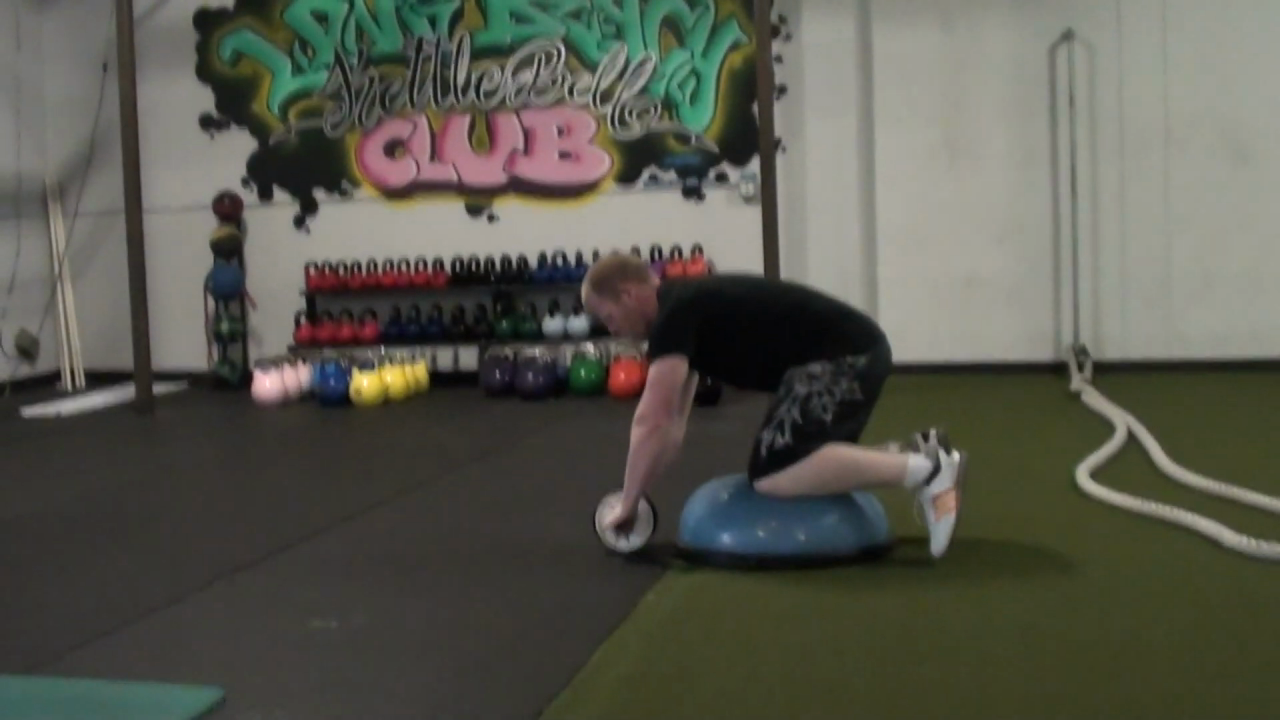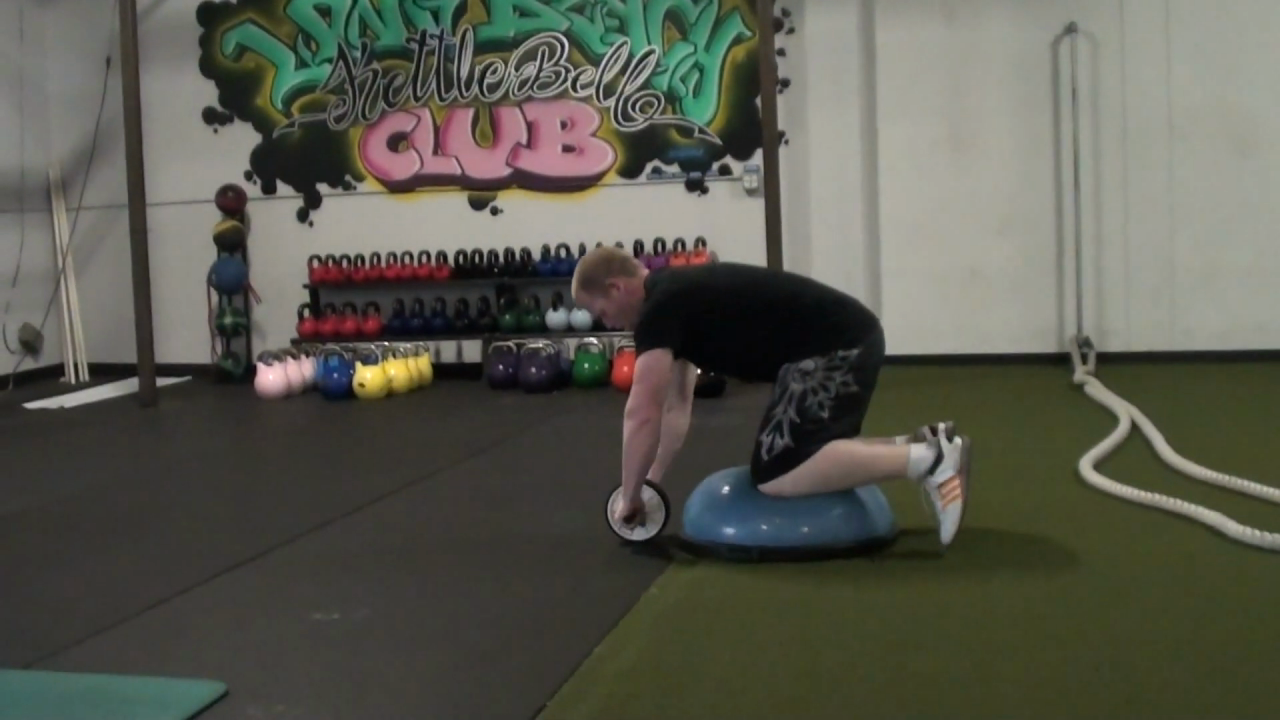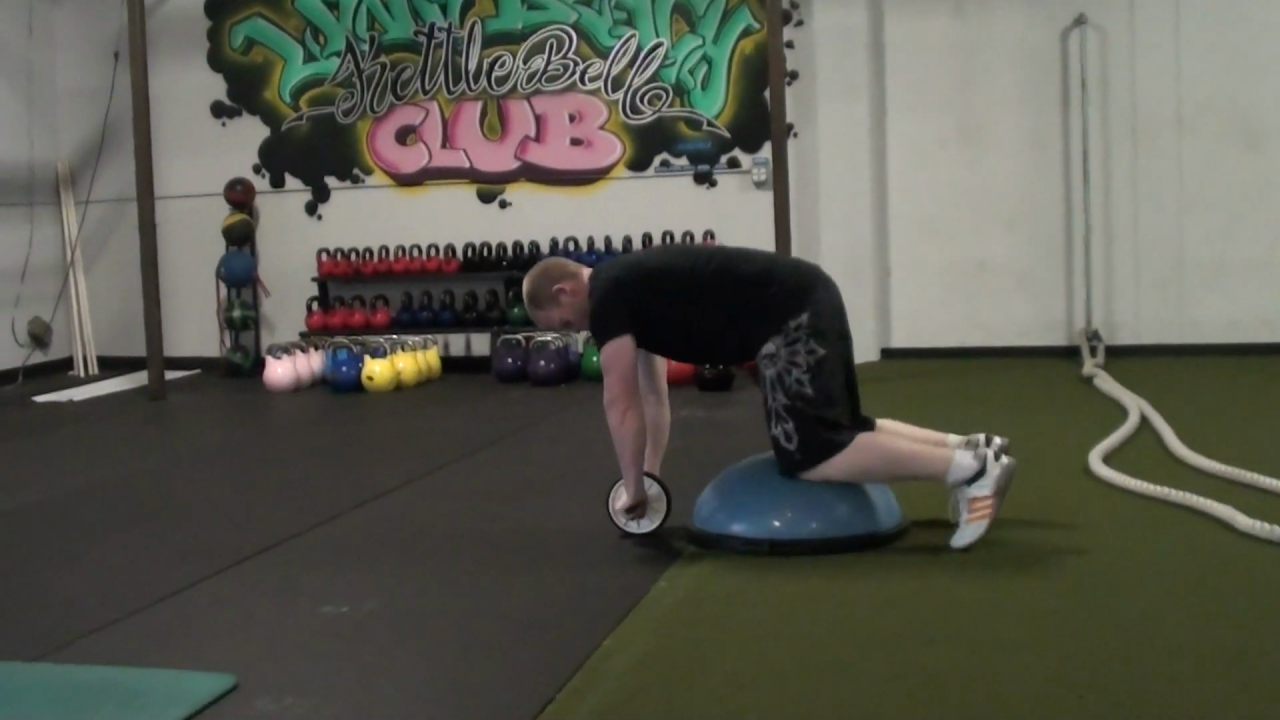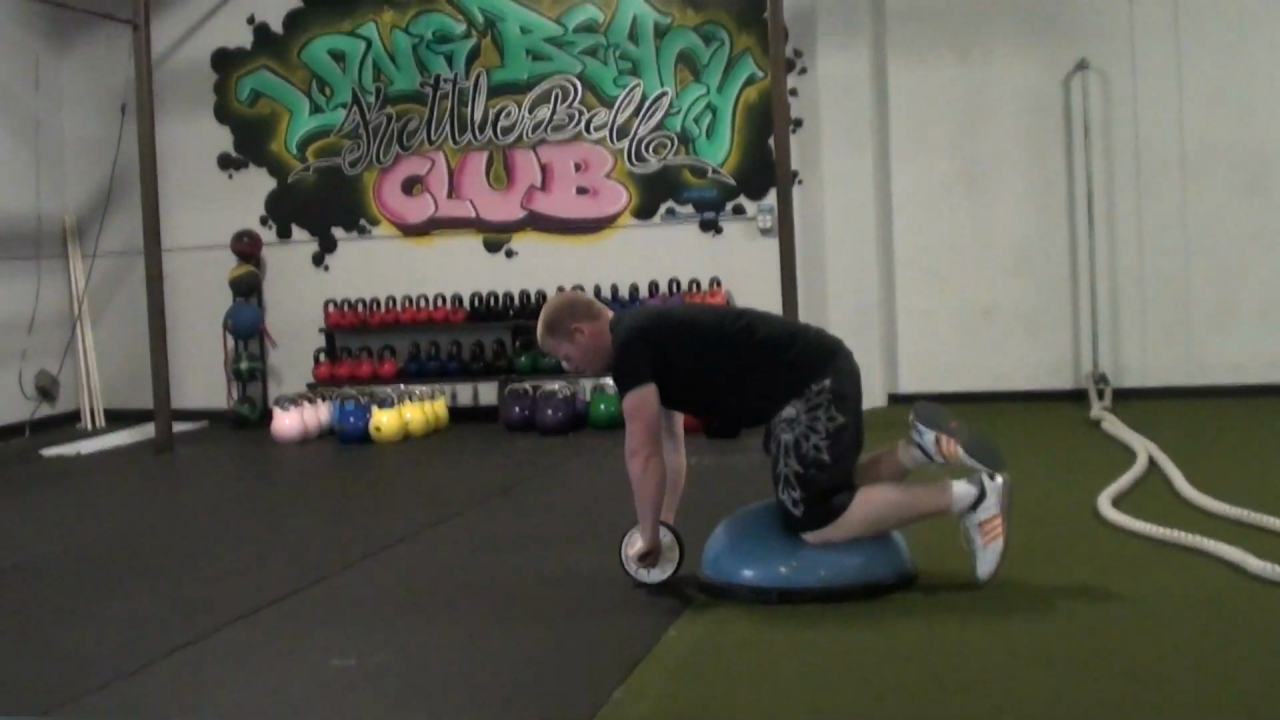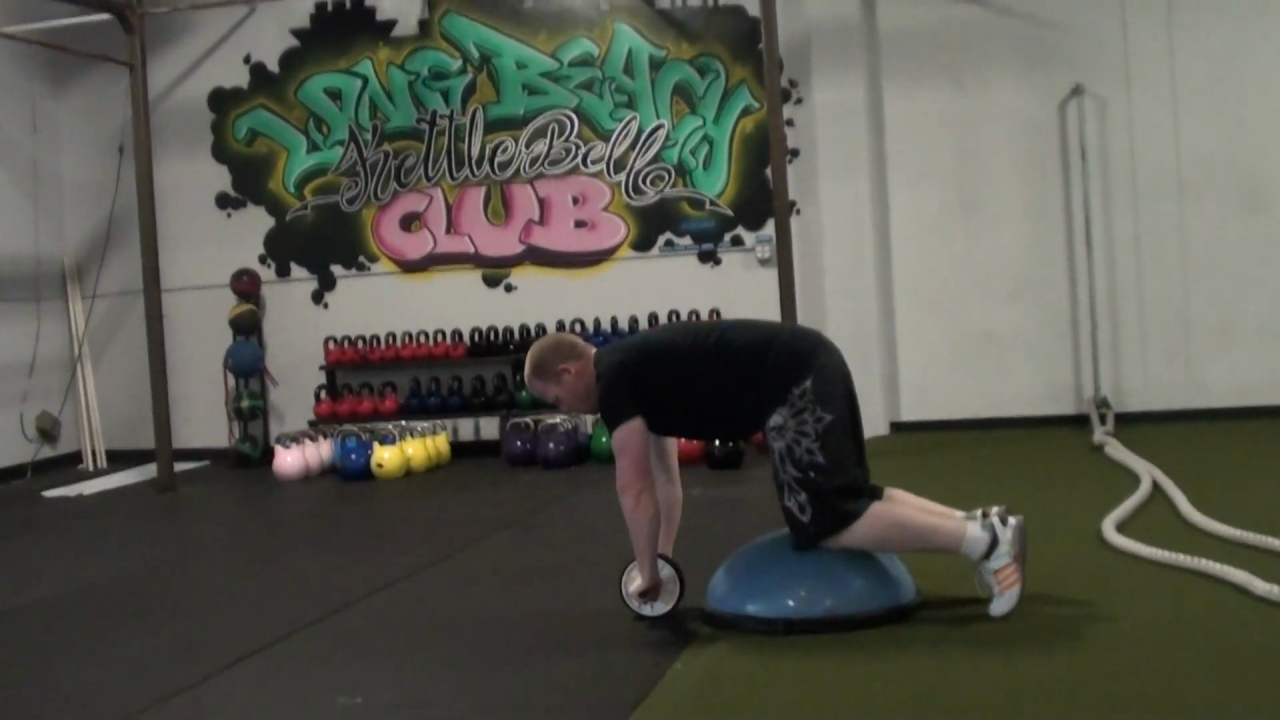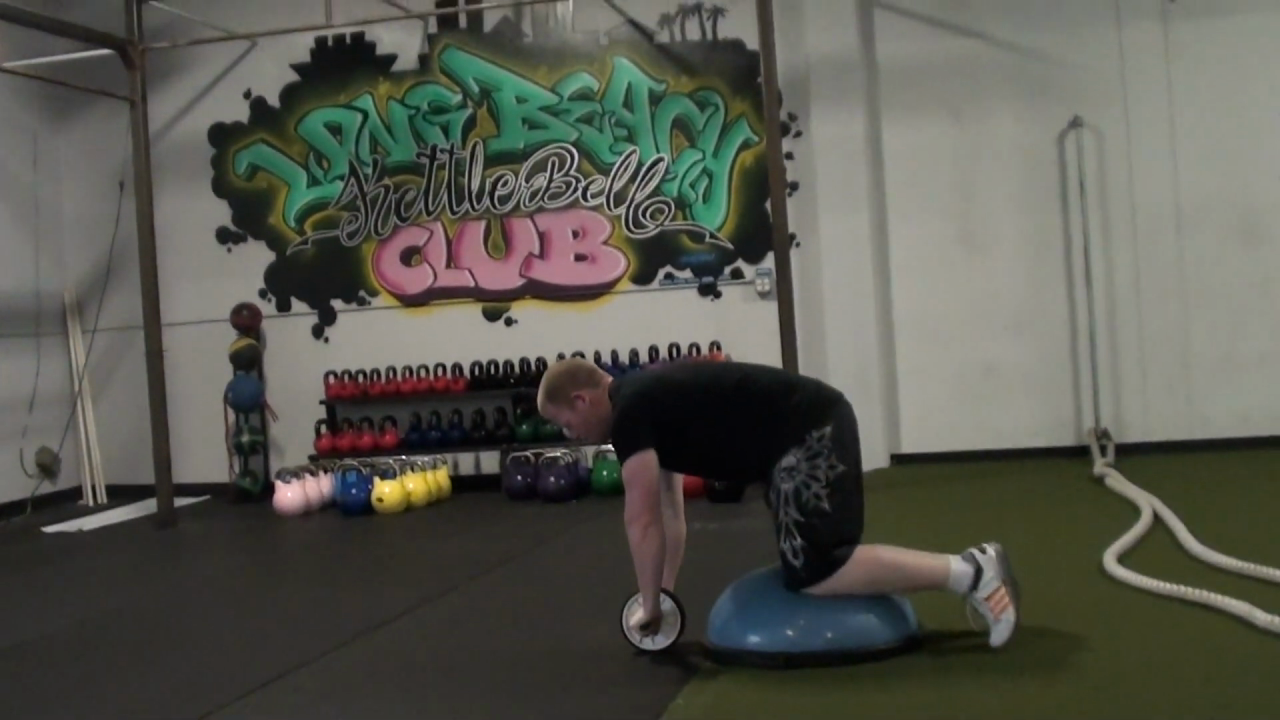
dt=0.7s
person 1, frame 1
left shoulder: (675, 314)
right shoulder: (682, 311)
left elbow: (652, 422)
right elbow: (673, 423)
left wrist: (628, 506)
right wrist: (638, 495)
left hip: (844, 357)
right hip: (853, 354)
left knee: (772, 474)
right knee: (801, 465)
left ankle: (924, 470)
right ankle: (915, 454)
person 1, frame 2
left shoulder: (660, 307)
right shoulder: (676, 300)
left elbow: (642, 416)
right elbow: (675, 408)
left wrist: (631, 498)
right wrist: (653, 482)
left hip: (834, 349)
right hip: (849, 340)
left knee: (776, 473)
right knee: (809, 455)
left ankle: (927, 460)
right ankle: (922, 445)
person 1, frame 3
left shoulder: (608, 297)
right shoulder: (630, 290)
left elbow: (621, 404)
right elbow: (651, 394)
left wrist: (634, 489)
right wrist: (651, 474)
left hip: (792, 315)
right hip: (807, 300)
left knee: (810, 453)
right knee: (842, 430)
left ankle: (969, 469)
right ankle: (972, 448)
person 1, frame 4
left shoulder: (629, 344)
right shoulder: (647, 335)
left elbow: (642, 452)
right elbow: (669, 443)
left wrist: (649, 537)
right wrist: (666, 524)
left hip: (809, 382)
right hip: (818, 373)
left knee: (815, 521)
right knee: (823, 497)
left ankle: (971, 495)
right ankle: (920, 446)
person 1, frame 5
left shoulder: (614, 378)
right shoulder: (638, 369)
left elbow: (634, 487)
right elbow: (663, 473)
left wrist: (648, 572)
right wrist: (665, 556)
left hip: (796, 383)
right hip: (812, 366)
left knee: (827, 521)
right knee: (851, 501)
left ankle: (980, 541)
right ankle: (980, 525)
person 1, frame 6
left shoulder: (629, 411)
right shoulder: (647, 401)
left elbow: (643, 520)
right elbow: (669, 509)
left wrist: (650, 607)
right wrist: (666, 592)
left hip: (808, 432)
right hip: (818, 426)
left knee: (811, 572)
right knee: (833, 558)
left ankle: (967, 573)
right ankle: (969, 565)
